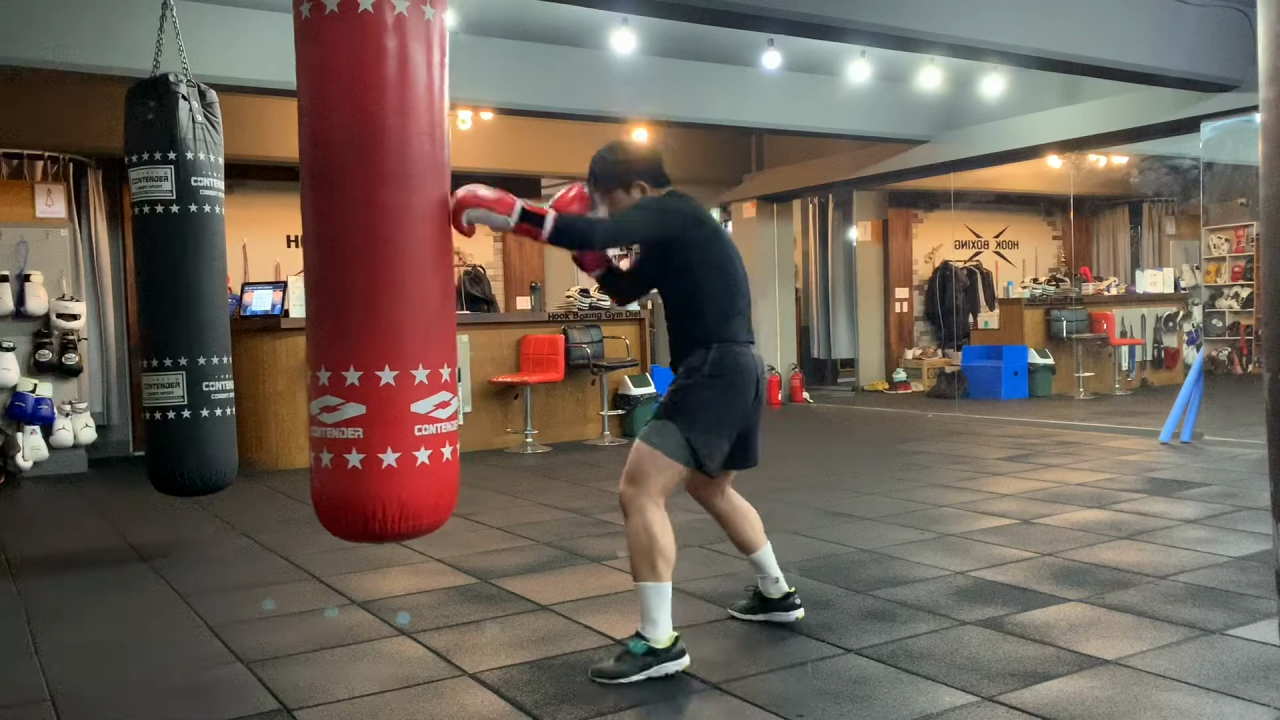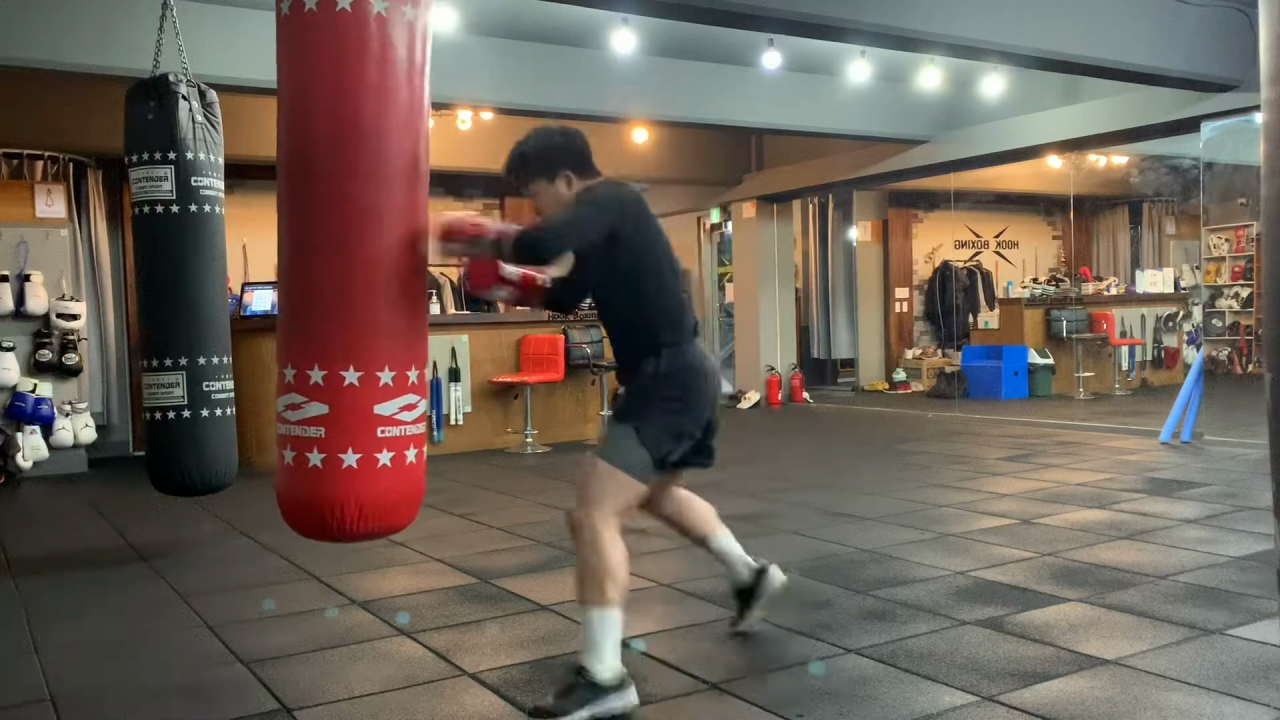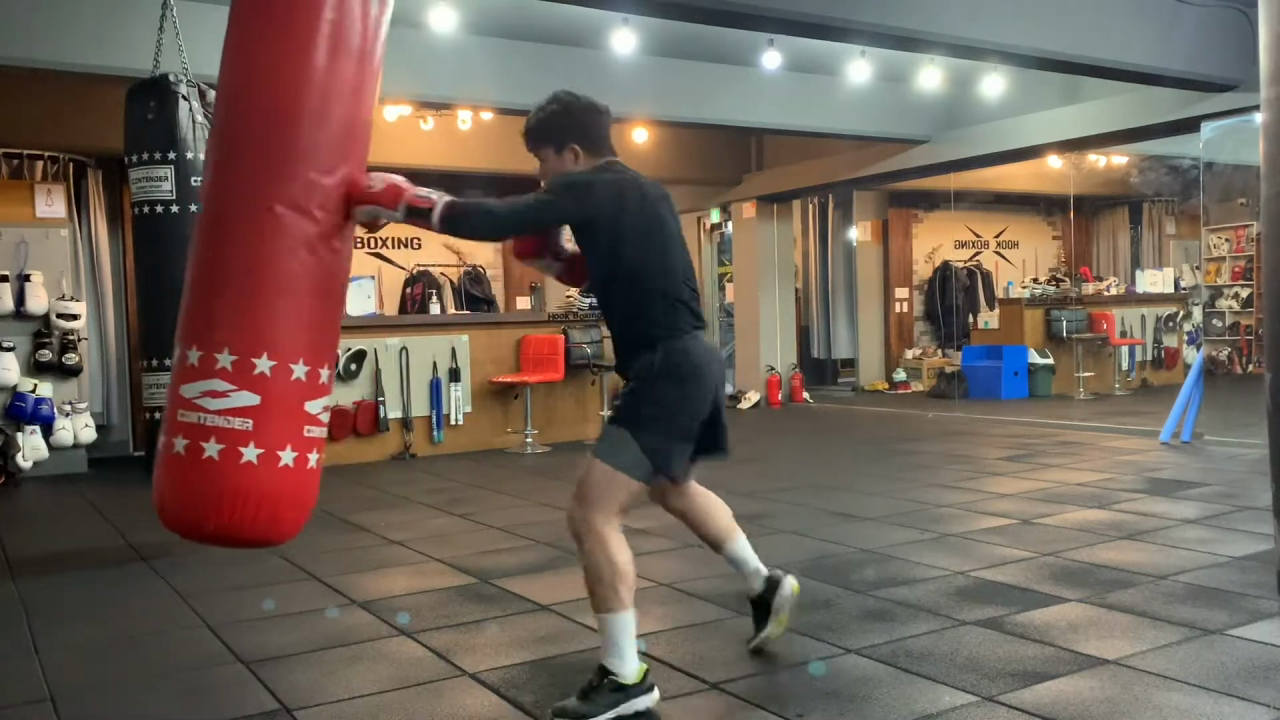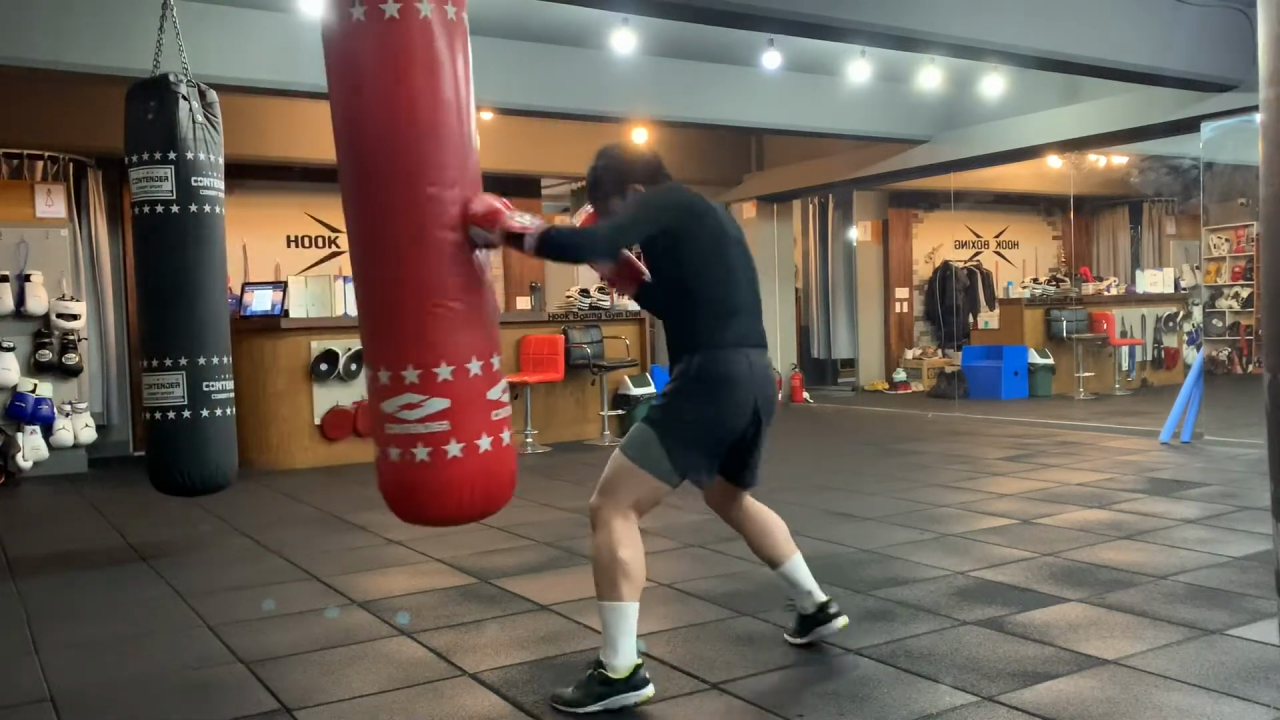
dt=1s
person 1, frame 1
left shoulder: (671, 210)
right shoulder: (674, 228)
left elbow: (587, 237)
right elbow: (626, 290)
left wrist: (508, 211)
right wrist: (588, 253)
left hip: (715, 375)
right hip: (735, 372)
left knee: (638, 495)
right knee: (712, 491)
left ankle: (658, 642)
right ankle: (778, 594)
person 1, frame 2
left shoulder: (608, 202)
right shoulder: (598, 217)
left elbow: (534, 242)
right elbow: (562, 294)
left wrist: (479, 238)
right wrist: (503, 281)
left hip: (668, 381)
right hip: (675, 378)
left knee: (592, 514)
right knee: (663, 495)
right ankle: (749, 575)
person 1, frame 3
left shoulder: (593, 191)
right shoulder: (642, 191)
left elbow: (517, 221)
left wrist: (403, 199)
right wrist: (557, 258)
left hip: (669, 373)
right hip: (692, 364)
left knee: (592, 515)
right knee: (676, 489)
right ankle: (763, 585)
person 1, frame 4
left shoulder: (664, 206)
right shoulder: (709, 217)
left elbow: (588, 244)
left wrist: (509, 227)
right wrist: (637, 282)
left hip: (710, 379)
right hip: (752, 375)
left knee: (611, 510)
right knee: (731, 499)
left ankle: (619, 672)
right ankle: (816, 608)
